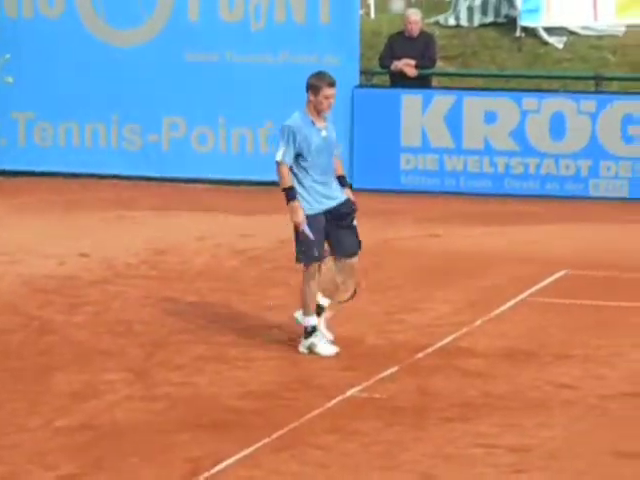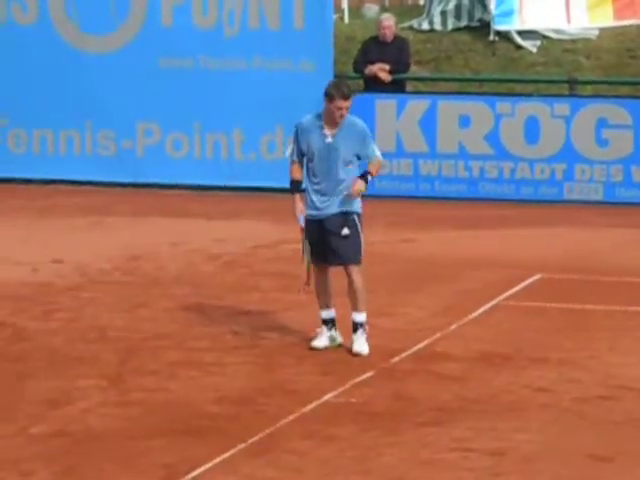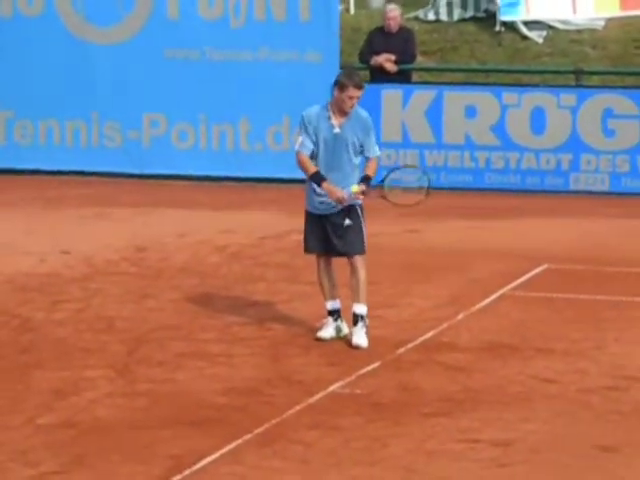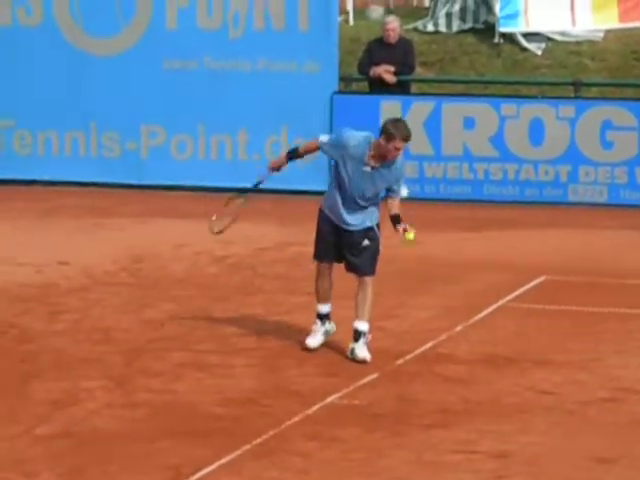
dt=1s
person 1, frame 1
left shoulder: (329, 122)
right shoulder: (293, 126)
right elbow: (283, 166)
left wrist: (345, 186)
right wrist: (295, 205)
left hip: (337, 203)
right hip: (310, 208)
left knee: (349, 261)
right knee: (313, 267)
left ankle: (316, 310)
right ankle: (309, 333)
person 1, frame 2
left shoulder: (358, 129)
right shoulder: (304, 127)
left elbow: (376, 161)
right elbow: (296, 163)
left wrist: (363, 179)
right wrist: (297, 196)
left hip: (345, 210)
right hip: (315, 211)
left knee: (352, 268)
right knee: (319, 268)
left ankle: (360, 329)
right ankle: (329, 328)
person 1, frame 3
left shoulder: (363, 120)
right shoulder: (311, 117)
left elbow: (372, 157)
right elbow: (302, 158)
left wrist: (365, 182)
right wrist: (326, 185)
left hip: (349, 203)
right hip: (318, 203)
left knee: (356, 259)
right knee: (323, 259)
left ankle: (359, 323)
right ankle: (334, 318)
person 1, frame 4
left shoulder: (396, 167)
right shoulder: (348, 141)
left elbow: (393, 196)
right elbow: (317, 145)
left wrist: (398, 221)
right wrist: (286, 158)
left hip: (364, 223)
right hip: (332, 216)
left knee: (365, 278)
right knee: (323, 267)
left ankle: (360, 339)
right ankle: (324, 321)
